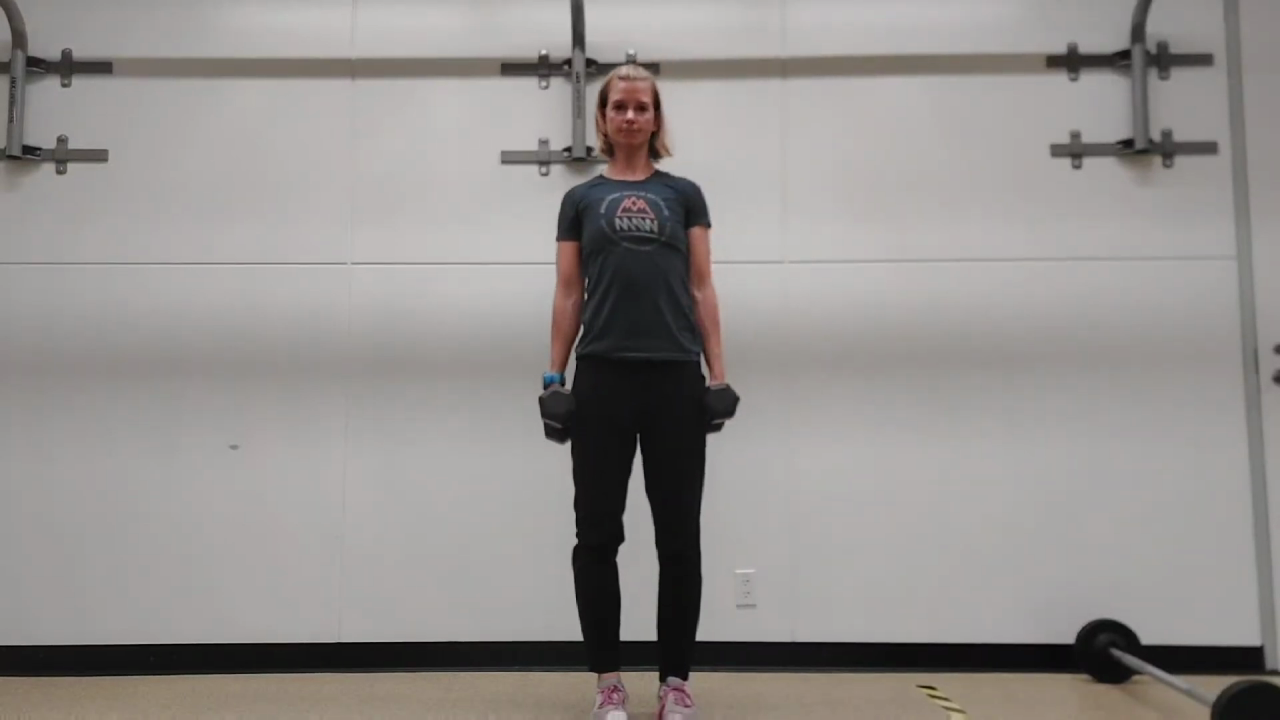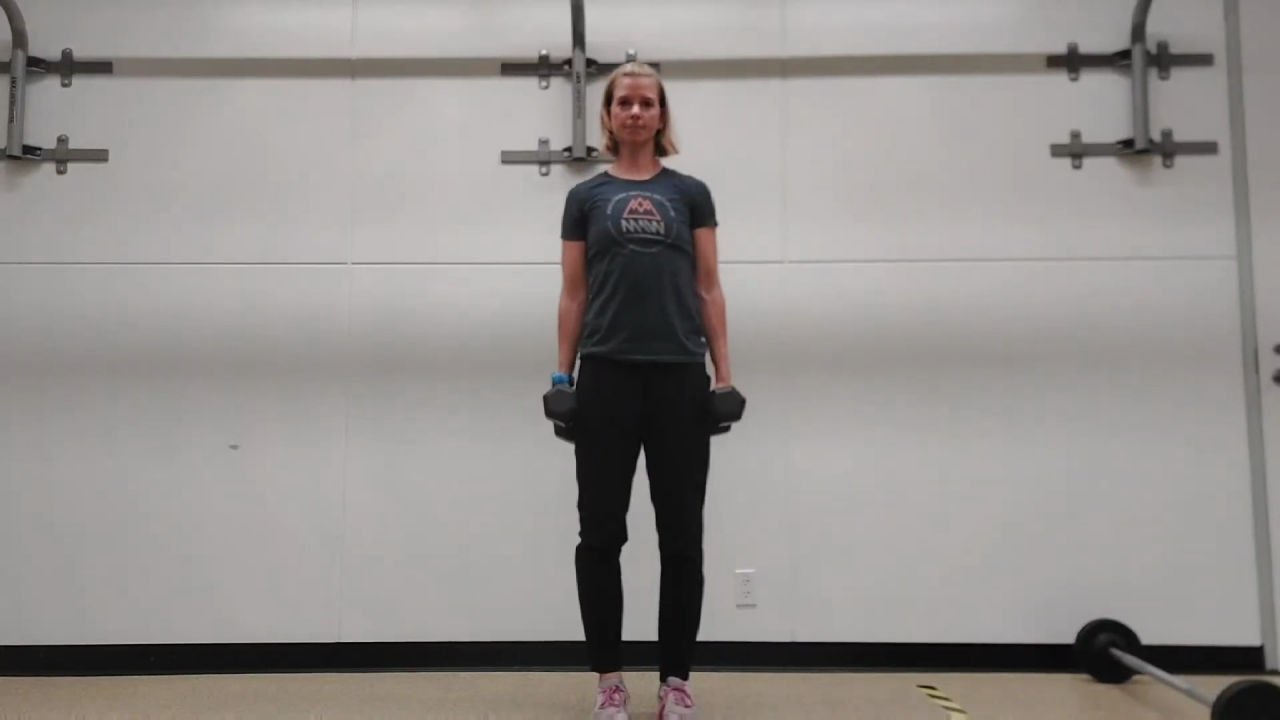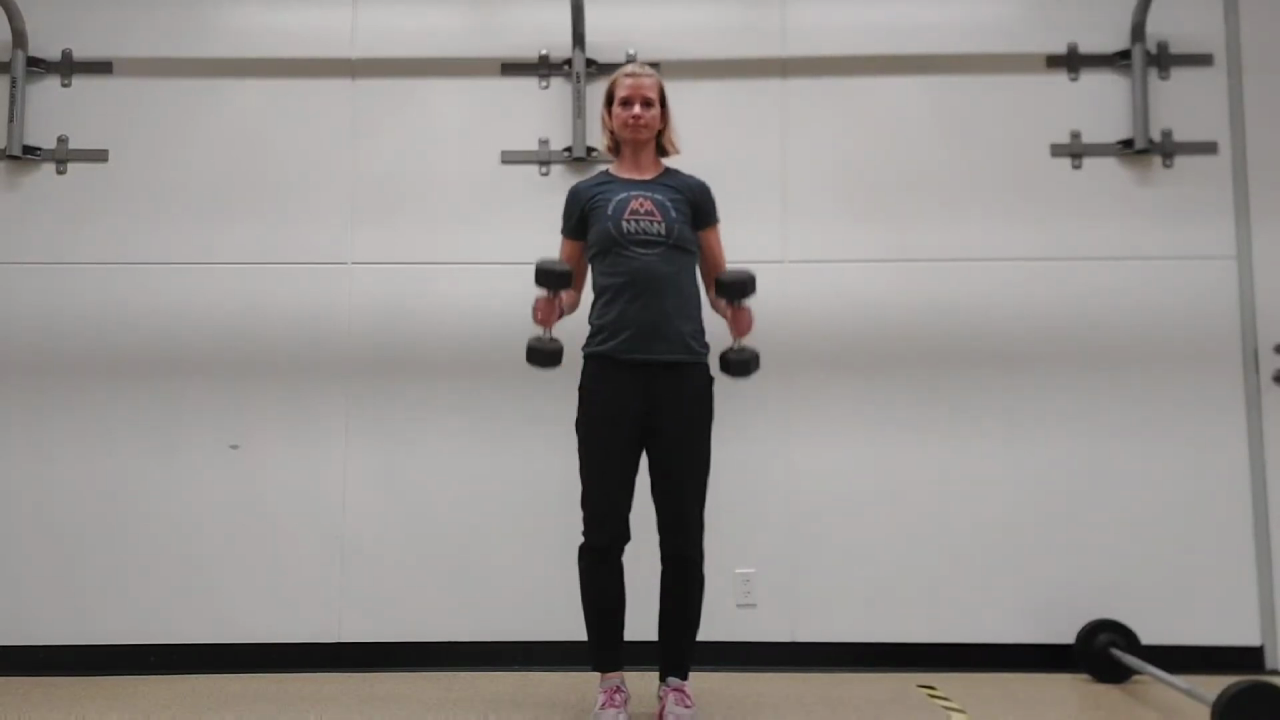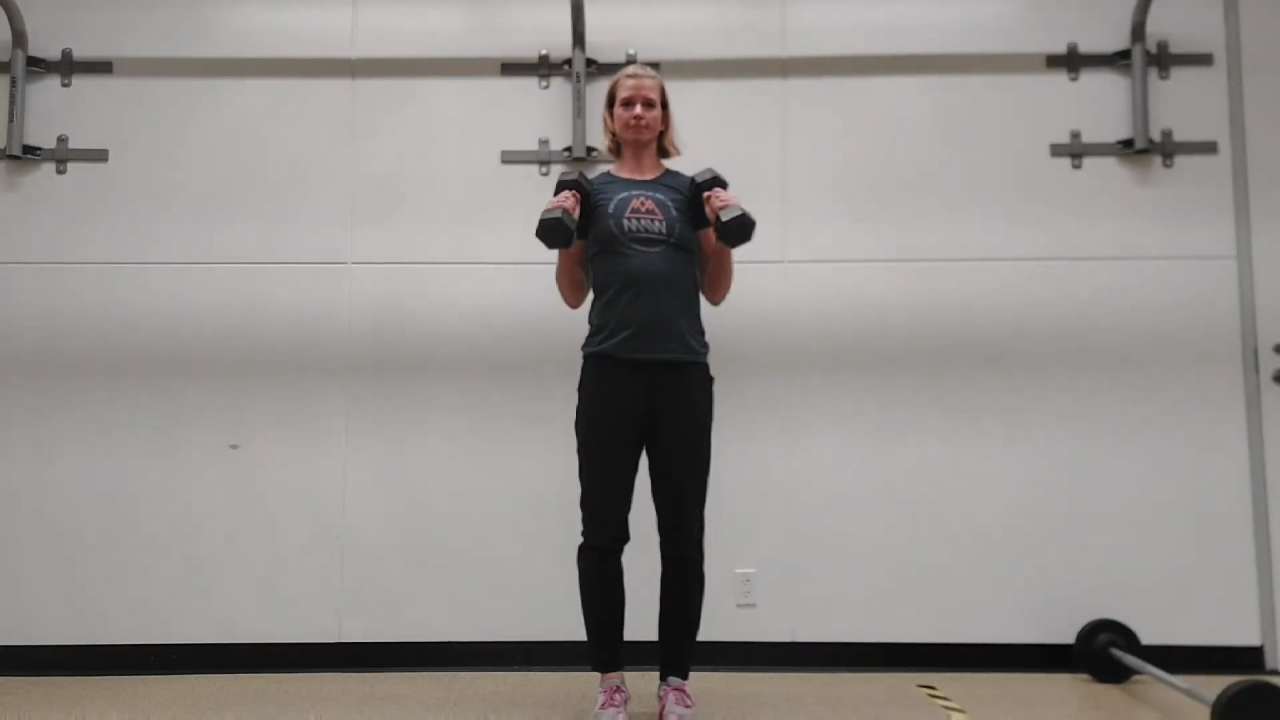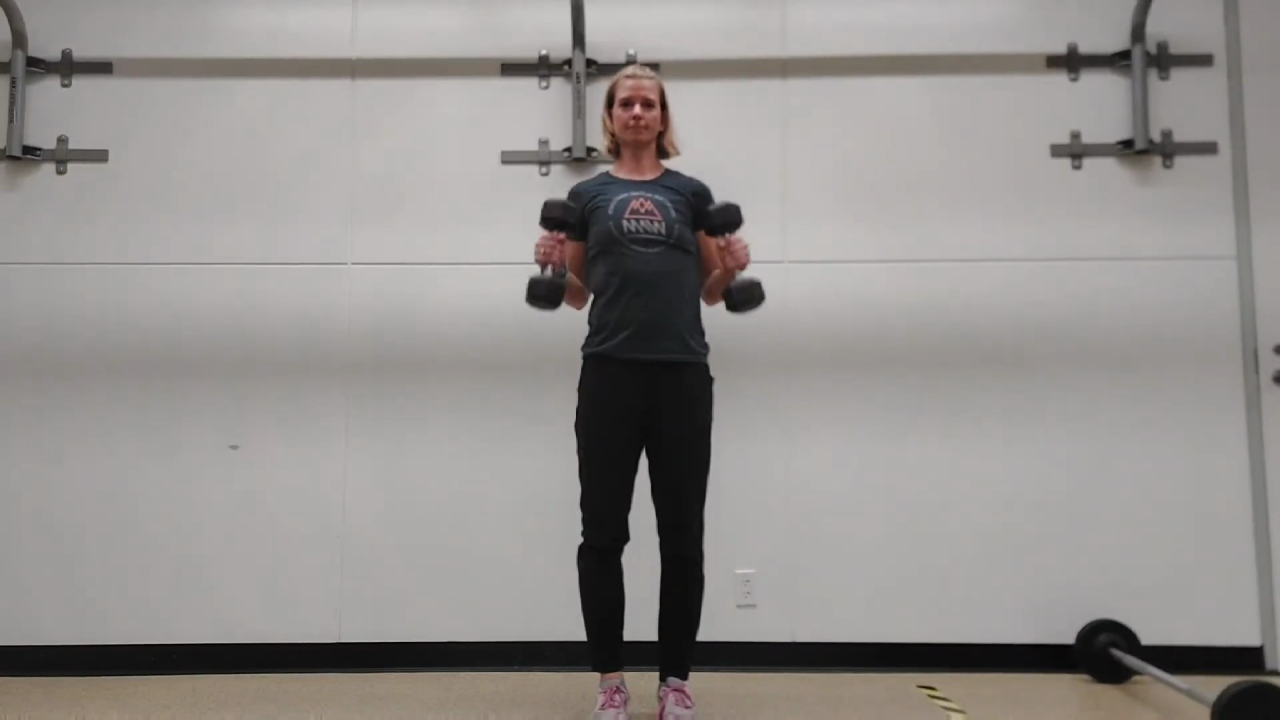
dt=0.5s
person 1, frame 1
left shoulder: (684, 193)
right shoulder: (581, 199)
left elbow: (702, 288)
right elbow: (568, 295)
left wrist: (718, 372)
right wrist: (553, 376)
left hip: (674, 376)
right hip: (602, 376)
left knee: (679, 534)
right knee: (597, 532)
person 1, frame 2
left shoulder: (690, 193)
right shoulder: (586, 196)
left elbow: (709, 289)
right elbow: (573, 295)
left wrist: (723, 372)
right wrist: (561, 376)
left hip: (678, 376)
right hip: (606, 376)
left knee: (681, 536)
right knee: (600, 532)
person 1, frame 3
left shoulder: (692, 192)
right shoulder: (587, 194)
left elbow: (715, 277)
right elbow: (571, 282)
left wrist: (733, 310)
right wrist: (552, 306)
left hip: (682, 374)
right hip: (610, 374)
left knee: (683, 535)
right knee: (604, 532)
person 1, frame 4
left shoulder: (692, 191)
right shoulder: (590, 192)
left elbow: (716, 291)
right elbow: (574, 294)
left wrist: (725, 230)
right wrist: (563, 234)
left hip: (682, 372)
right hip: (610, 373)
left knee: (682, 534)
right knee: (603, 531)
person 1, frame 5
left shoulder: (693, 192)
right shoulder: (586, 195)
left elbow: (711, 292)
right elbow: (577, 294)
left wrist: (731, 267)
right wrist: (554, 266)
left hip: (682, 374)
right hip: (609, 373)
left knee: (682, 534)
right knee: (603, 531)
